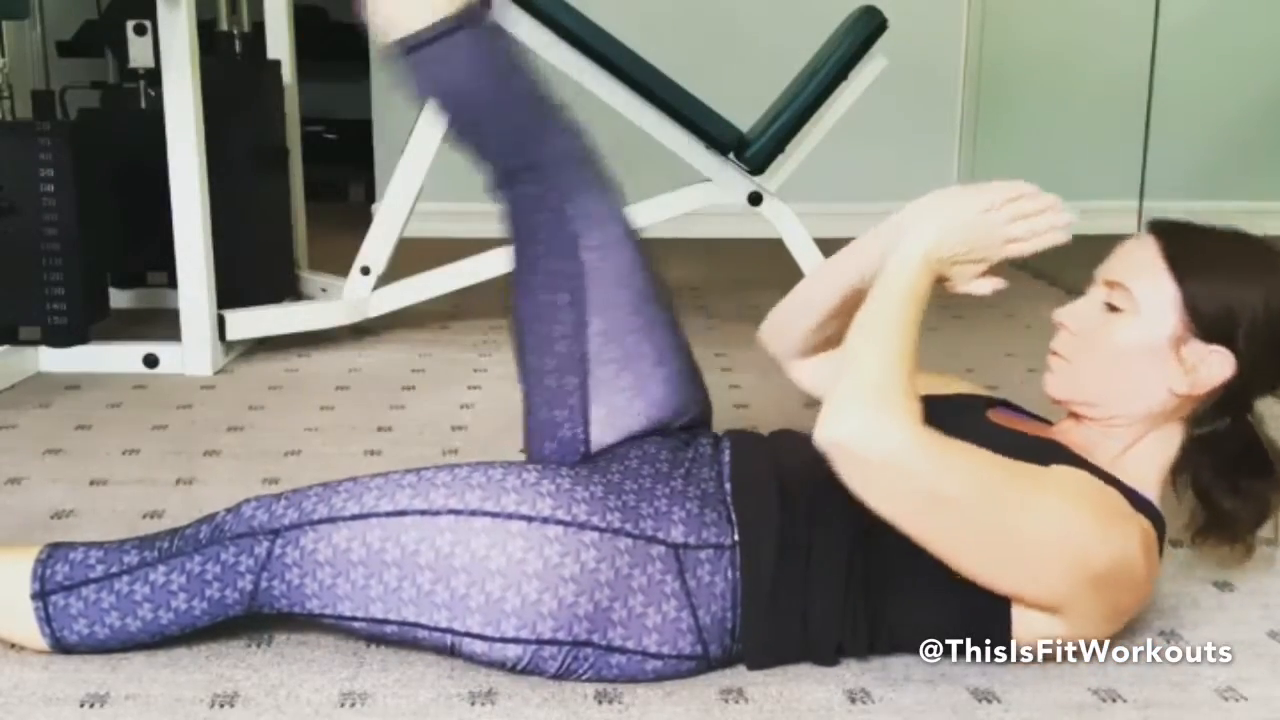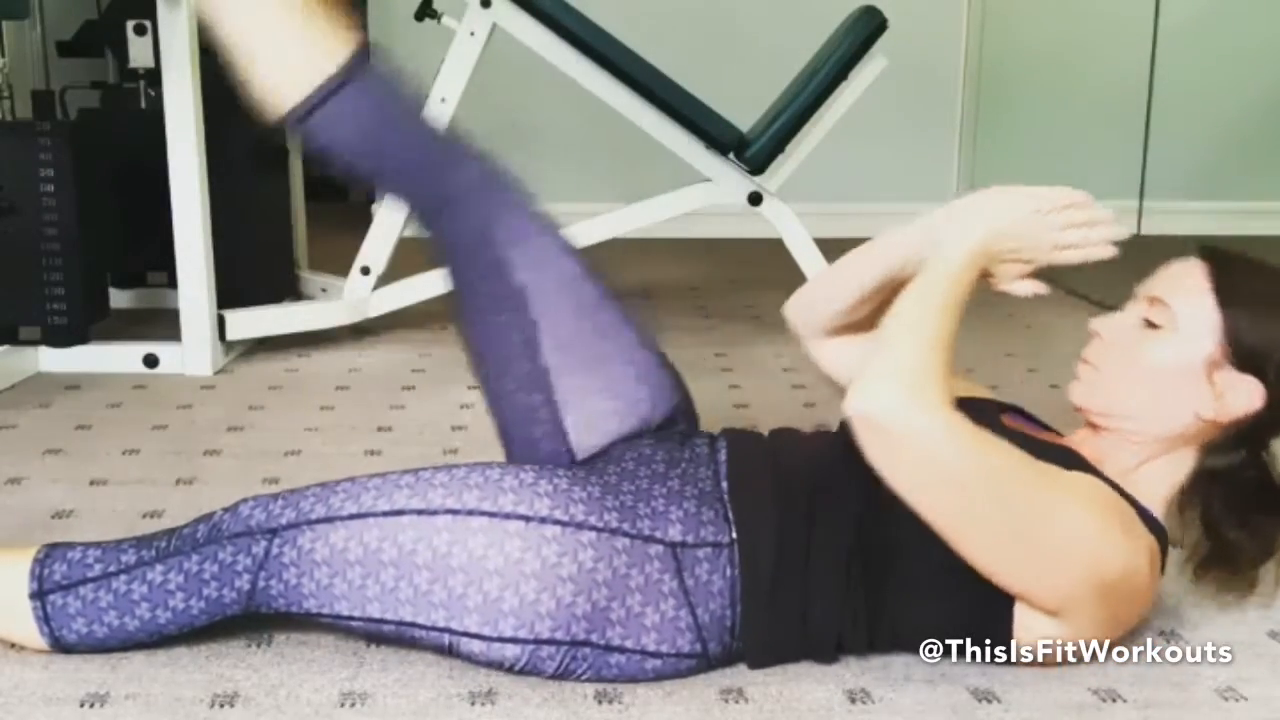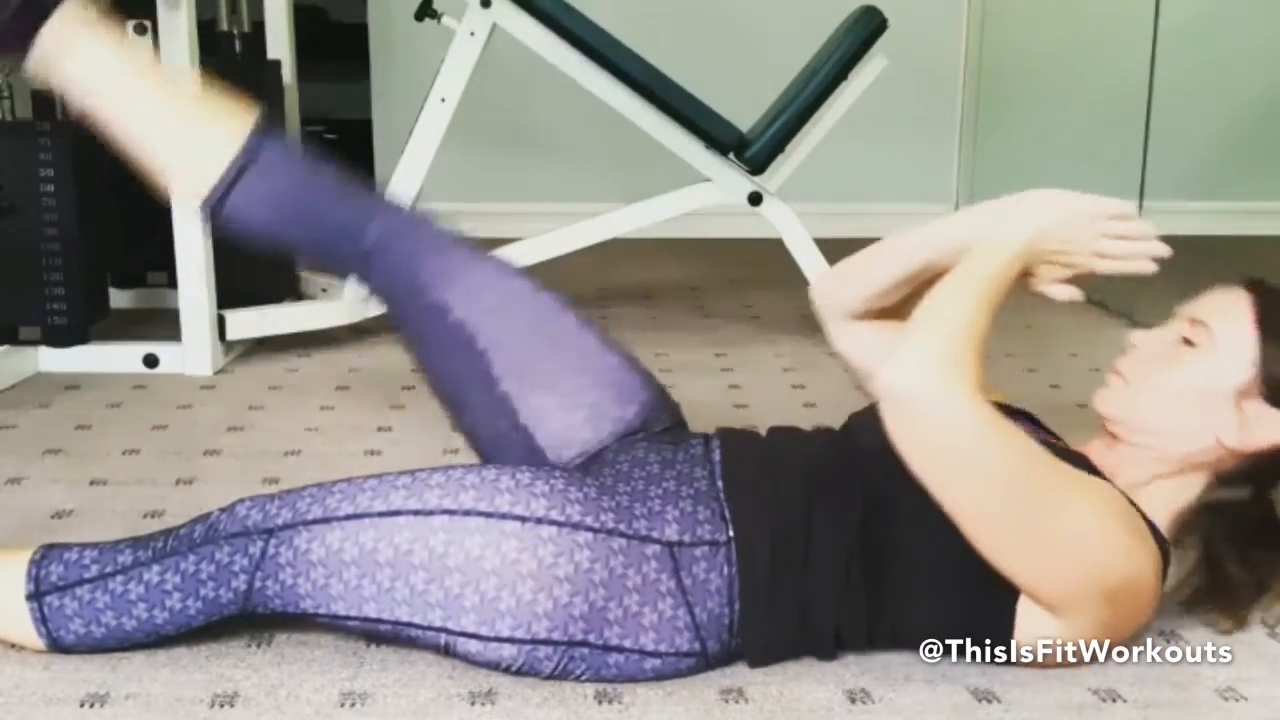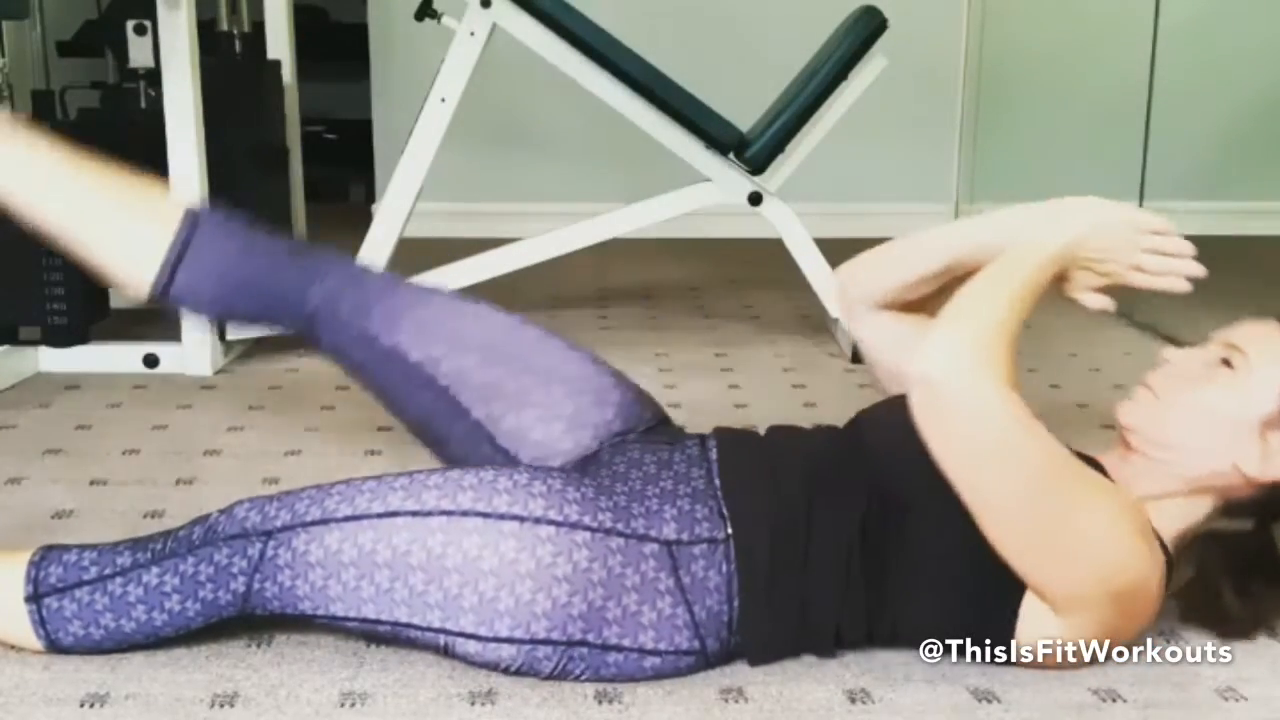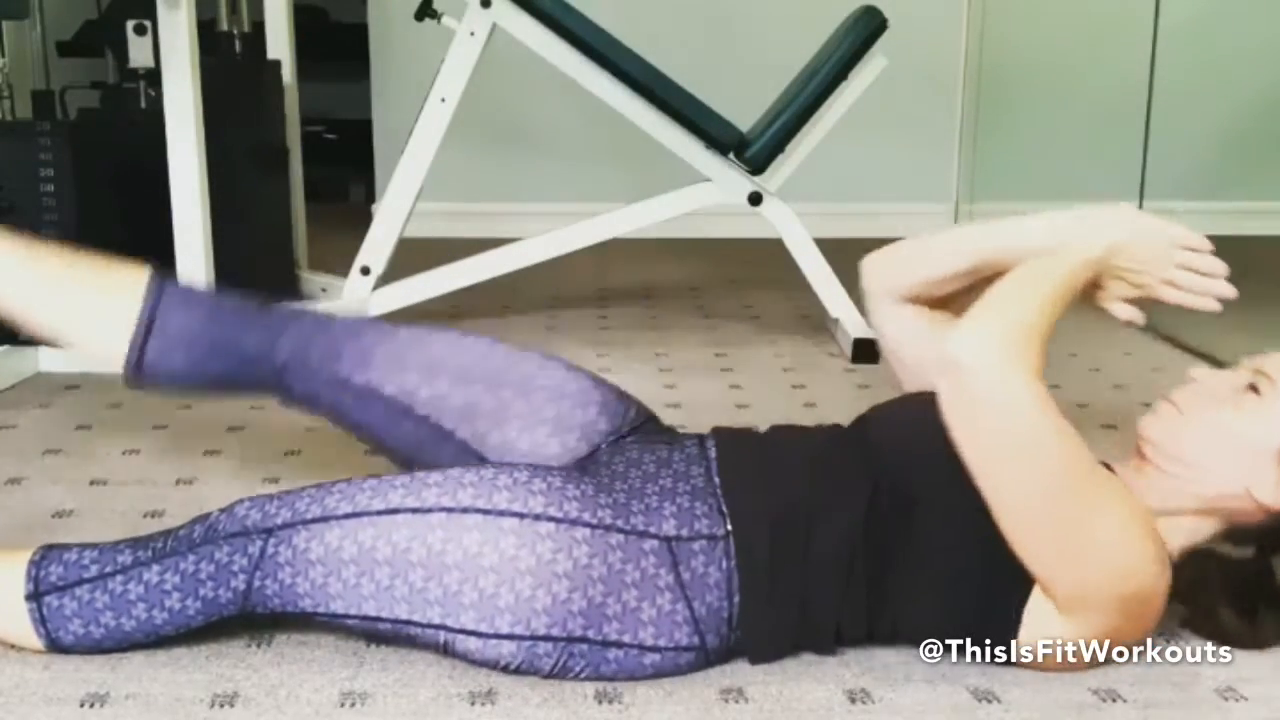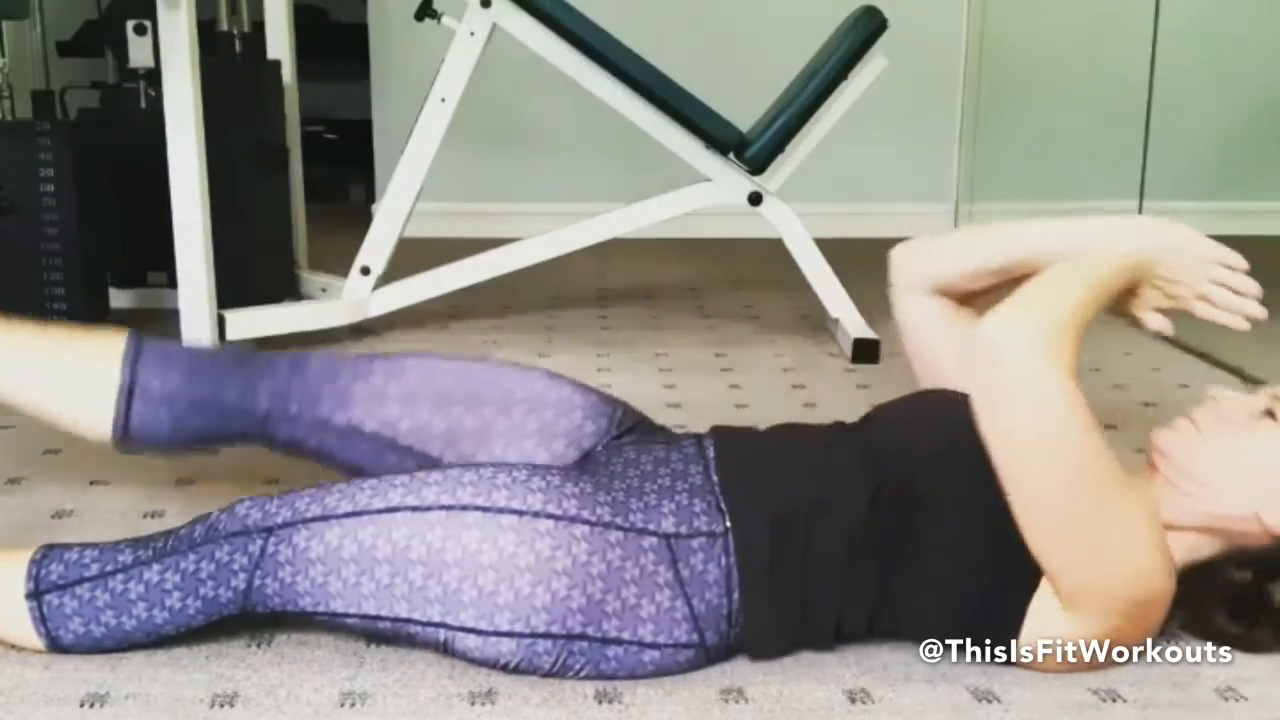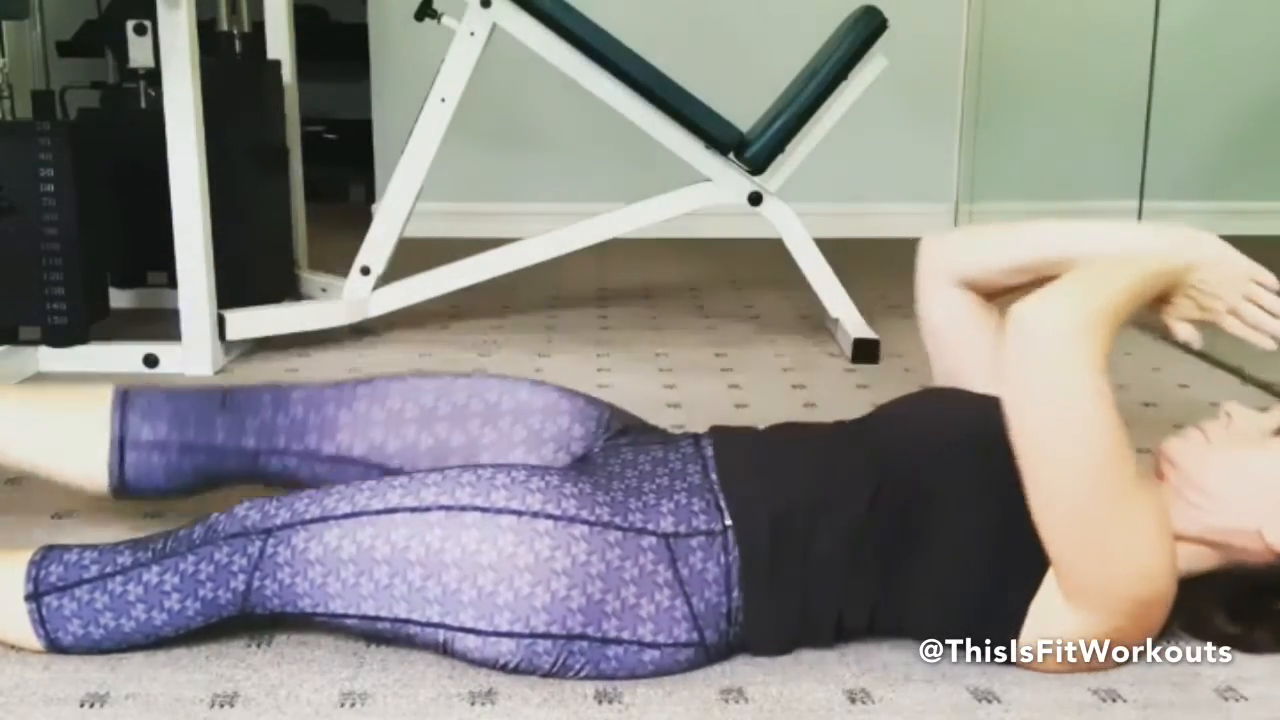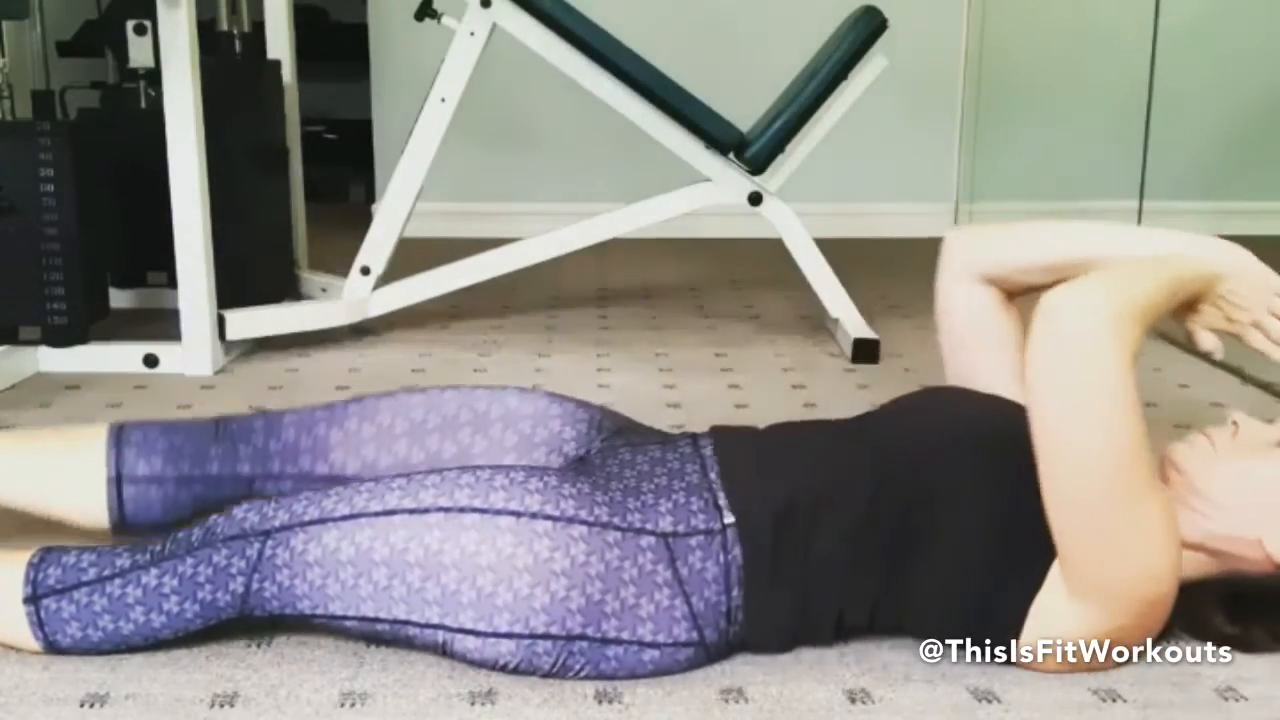
dt=0.1s
person 1, frame 1
left shoulder: (1097, 548)
right shoulder: (1037, 449)
left elbow: (859, 443)
right elbow: (795, 340)
left wrist: (923, 255)
right wrist: (911, 240)
left hip: (671, 580)
right hip: (672, 473)
left knee: (262, 547)
right knee: (552, 178)
person 1, frame 2
left shoulder: (1102, 553)
right shoulder: (1048, 457)
left elbow: (888, 425)
right elbow: (819, 325)
left wrist: (965, 247)
right wrist: (945, 237)
left hip: (667, 580)
right hip: (668, 472)
left knee: (258, 546)
right knee: (460, 190)
person 1, frame 3
left shoulder: (1100, 569)
right shoulder: (1046, 460)
left elbow: (916, 394)
right elbow: (847, 306)
left wrist: (1012, 244)
right wrist: (1005, 234)
left hip: (665, 568)
right hip: (647, 462)
left knee: (249, 552)
right knee: (370, 230)
person 1, frame 4
left shoulder: (1106, 566)
right shoulder: (1052, 484)
left elbow: (947, 369)
right elbow: (866, 295)
left wrist: (1050, 245)
right wrist: (1040, 227)
left hip: (667, 578)
right hip: (662, 472)
left knee: (251, 549)
right knee: (316, 288)
person 1, frame 5
left shoulder: (1111, 577)
right shoulder: (1059, 502)
left elbow: (978, 363)
right elbow: (892, 282)
left wrist: (1088, 253)
right wrist: (1081, 232)
left hip: (670, 573)
right hip: (659, 466)
left knee: (249, 551)
right knee: (292, 340)
person 1, frame 6
left shoulder: (1118, 577)
right shoulder: (1068, 499)
left elbow: (1007, 352)
right elbow: (917, 274)
left wrist: (1117, 259)
right wrist: (1109, 241)
left hip: (670, 571)
right hip: (662, 467)
left knee: (248, 551)
right knee: (270, 384)
person 1, frame 7
left shoulder: (1117, 580)
right shoulder: (1052, 477)
left elbow: (1050, 334)
right elbow: (949, 265)
left wrist: (1160, 265)
right wrist: (1154, 246)
left hip: (668, 568)
right hip: (657, 467)
left knee: (245, 552)
right knee: (257, 422)
person 1, frame 8
left shoulder: (1121, 580)
right shoulder: (1052, 458)
left elbow: (1072, 331)
right elbow: (968, 261)
left hip: (667, 568)
right hip: (664, 468)
left knee: (243, 552)
right knee: (250, 455)
